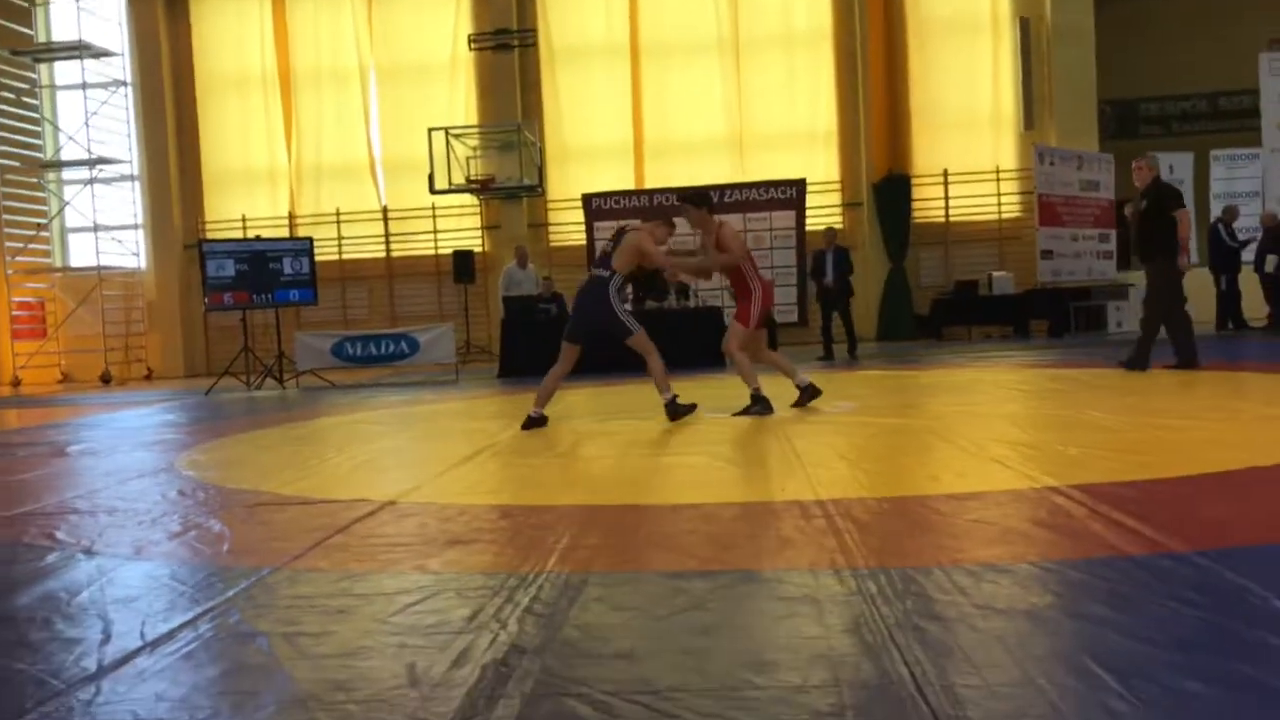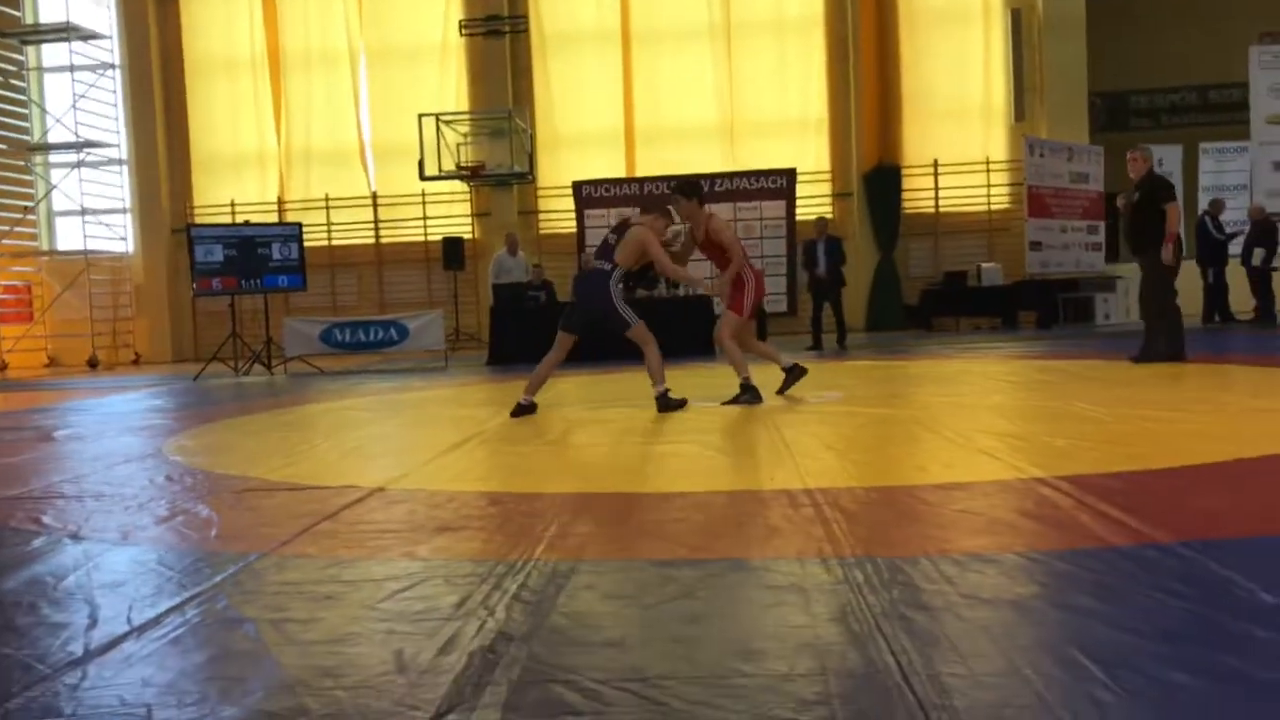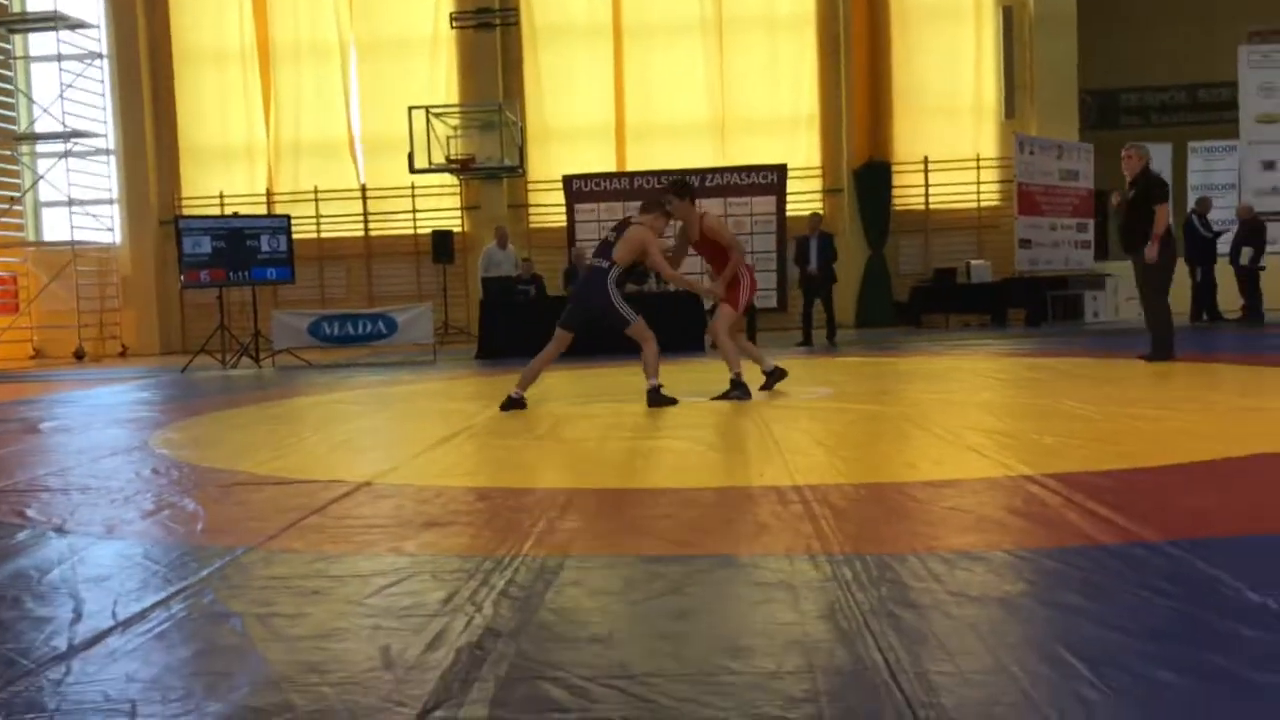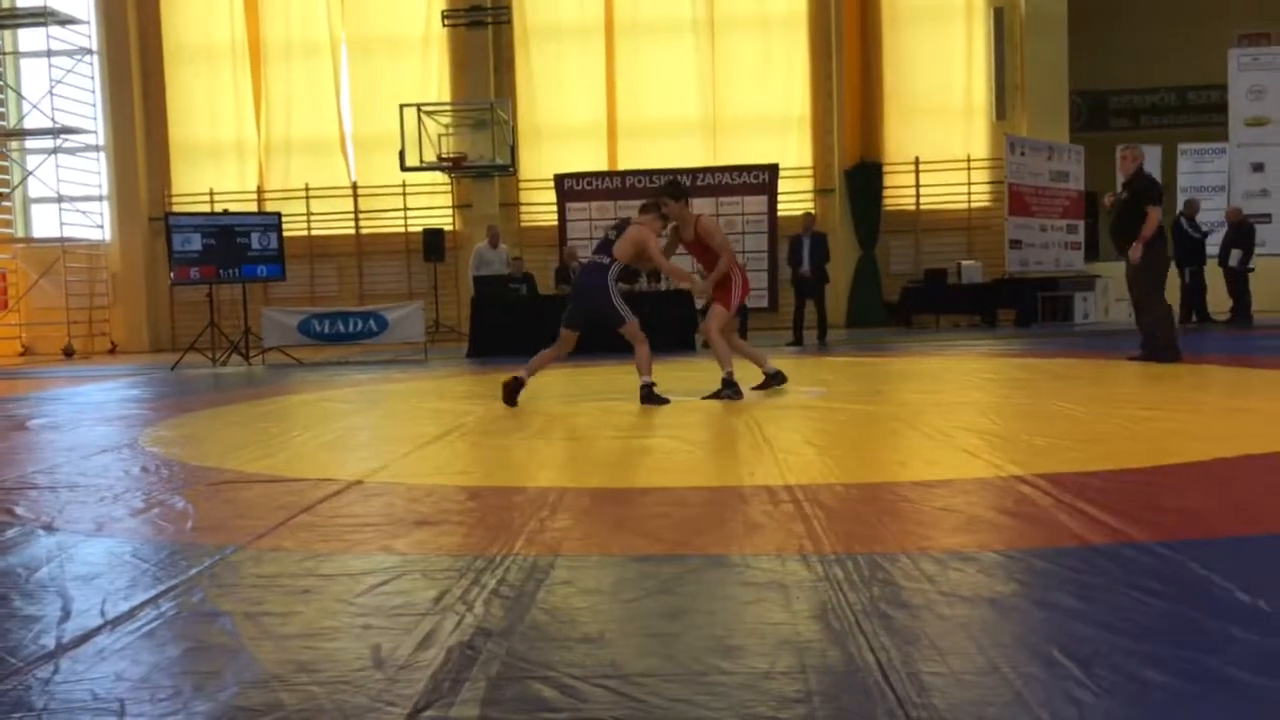
dt=0.1s
person 1, frame 1
left shoulder: (725, 232)
right shoulder: (706, 238)
left elbow: (738, 257)
right elbow: (704, 272)
right wrist: (683, 265)
left hip: (755, 293)
right hip: (749, 295)
left knee: (731, 346)
right knee: (759, 350)
left ankle: (759, 400)
right ankle: (806, 386)
person 1, frame 2
left shoulder: (714, 224)
right shoulder: (693, 231)
left elbow: (738, 253)
right elbow: (680, 259)
left wrist: (725, 279)
left hip: (747, 283)
right hip: (740, 285)
left knee: (722, 334)
right knee: (745, 340)
left ankle: (749, 389)
right ankle: (791, 368)
person 1, frame 3
left shoulder: (709, 222)
right shoulder: (685, 231)
left elbow: (738, 249)
right elbow: (674, 262)
left wrist: (721, 282)
left hip: (741, 280)
right hip: (729, 282)
left knee: (717, 328)
right knee: (732, 335)
left ankle: (738, 385)
right ankle: (772, 369)
person 1, frame 4
left shoulder: (704, 224)
right shoulder: (676, 231)
left elbow: (728, 255)
right elbow: (663, 257)
left wrist: (710, 281)
left hip: (733, 281)
right hip: (721, 283)
left knee: (710, 328)
right knee: (727, 336)
left ankle: (730, 384)
right ankle: (772, 373)
person 2, frame 1
left shoulder: (1164, 191)
right shoulder: (1145, 196)
left elbow: (1184, 217)
left wrist: (1184, 251)
right wrist: (1133, 217)
left hip: (1166, 260)
right hip: (1156, 261)
left knee: (1153, 307)
right knee: (1172, 309)
left ankle: (1139, 358)
right ankle: (1187, 357)
person 2, frame 2
left shoulder: (1157, 184)
right shoulder: (1139, 188)
left elbow: (1173, 211)
left wrist: (1169, 243)
right wrist: (1124, 208)
left hip: (1159, 252)
right hip: (1148, 253)
left knee: (1151, 301)
right knee: (1163, 303)
left ankle: (1153, 350)
right ankle: (1174, 350)
person 2, frame 3
left shoulder: (1152, 182)
right shoulder: (1134, 185)
left elbow: (1163, 212)
left wrist: (1153, 243)
right wrist: (1119, 205)
left hip: (1155, 251)
right hip: (1140, 252)
left knee: (1153, 298)
right knee: (1151, 299)
left ankle: (1162, 348)
right ankle: (1162, 348)
person 2, frame 4
left shoulder: (1146, 183)
right shoulder: (1127, 187)
left elbow: (1154, 215)
left wrist: (1138, 243)
right wrist: (1111, 207)
left hip: (1147, 252)
right hip: (1134, 254)
left knee: (1152, 300)
right knee: (1141, 302)
left ankle: (1167, 349)
right ankle: (1150, 349)
person 3, frame 1
left shoulder: (624, 234)
right shoulder: (641, 237)
right elbow: (664, 263)
left hip: (585, 299)
right hip: (606, 300)
left knee: (563, 364)
right knee: (650, 351)
left ankle: (535, 415)
right ankle: (671, 404)
person 3, frame 2
left shoulder: (623, 227)
right shoulder: (644, 233)
right elbow: (669, 269)
right wrist: (700, 283)
left hip: (583, 290)
right hip: (605, 292)
left knee: (557, 352)
right knee: (649, 343)
left ankle: (525, 402)
right ankle: (662, 396)
person 3, frame 3
left shoulder: (621, 226)
right shoulder: (644, 234)
right elbow: (667, 273)
right wrist: (703, 289)
left hip: (582, 288)
right hip: (603, 290)
left knee: (553, 348)
right knee: (647, 339)
left ankle: (515, 396)
right ankle: (654, 392)
person 3, frame 4
left shoulder: (619, 226)
right shoulder: (644, 232)
right elbow: (666, 266)
right wrist: (697, 282)
left hip: (581, 285)
right hip: (602, 288)
left knee: (562, 346)
right knee: (640, 341)
left ankle: (520, 379)
right ankle: (647, 389)
